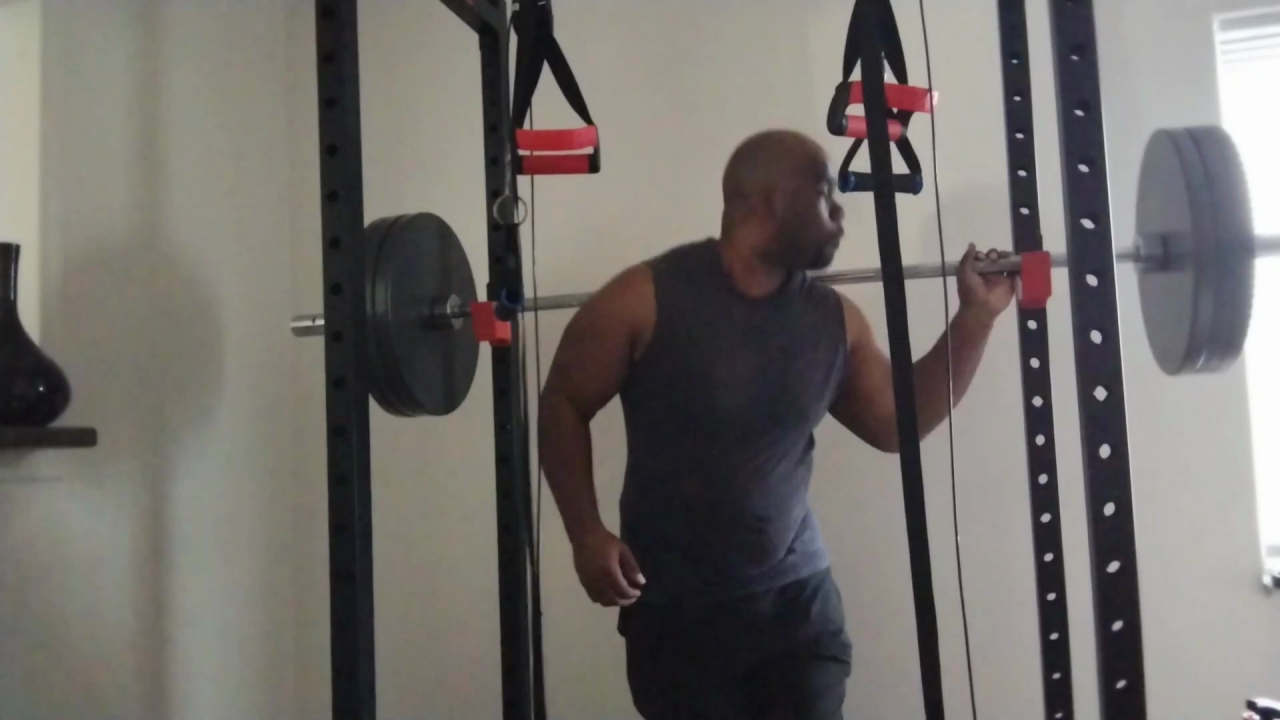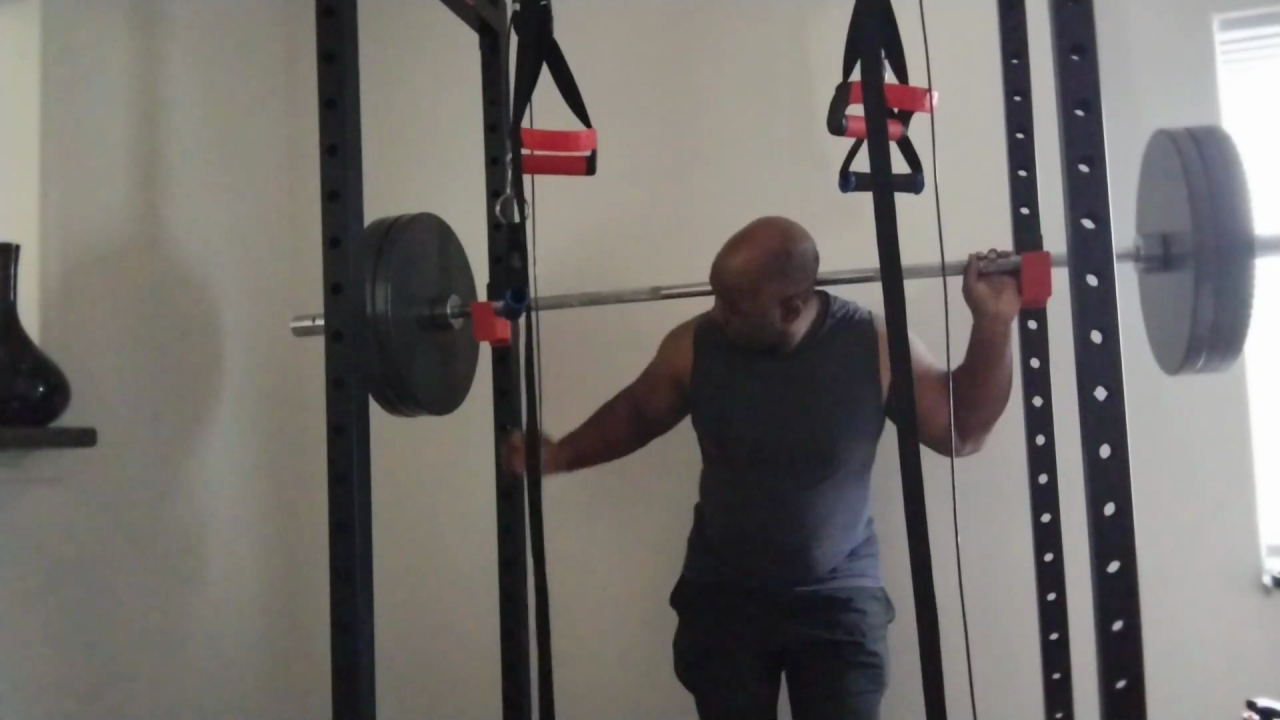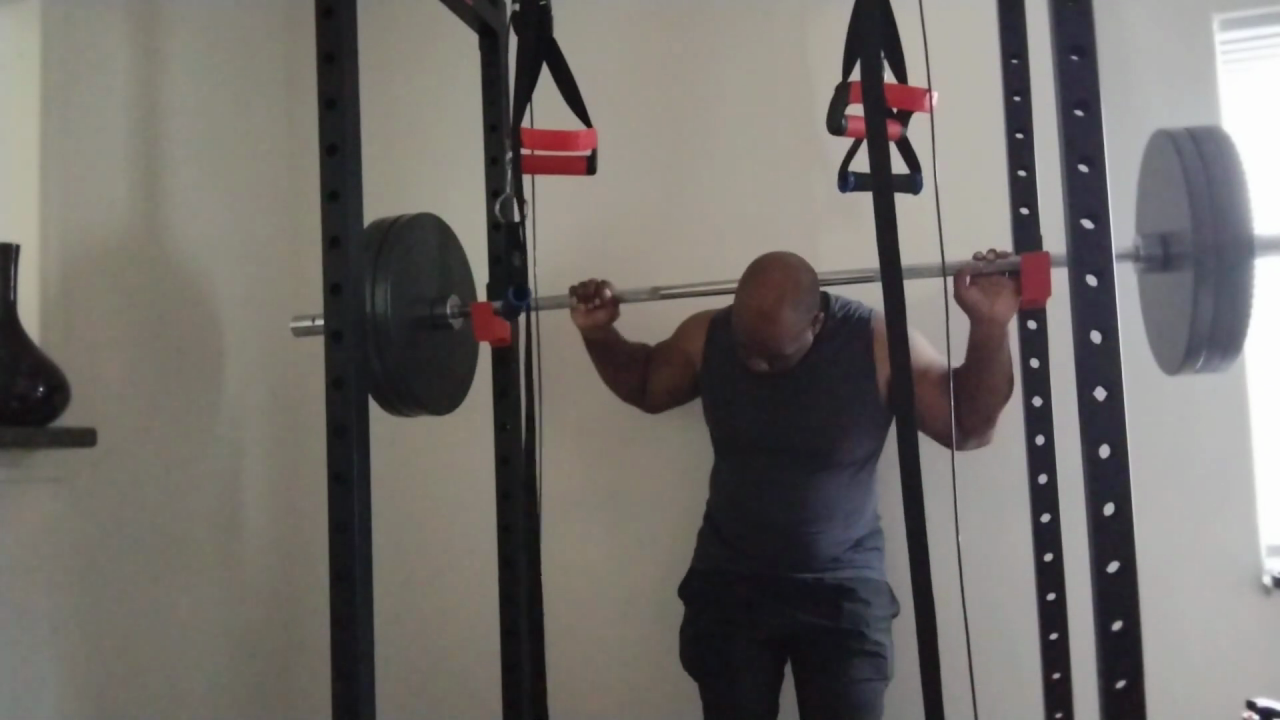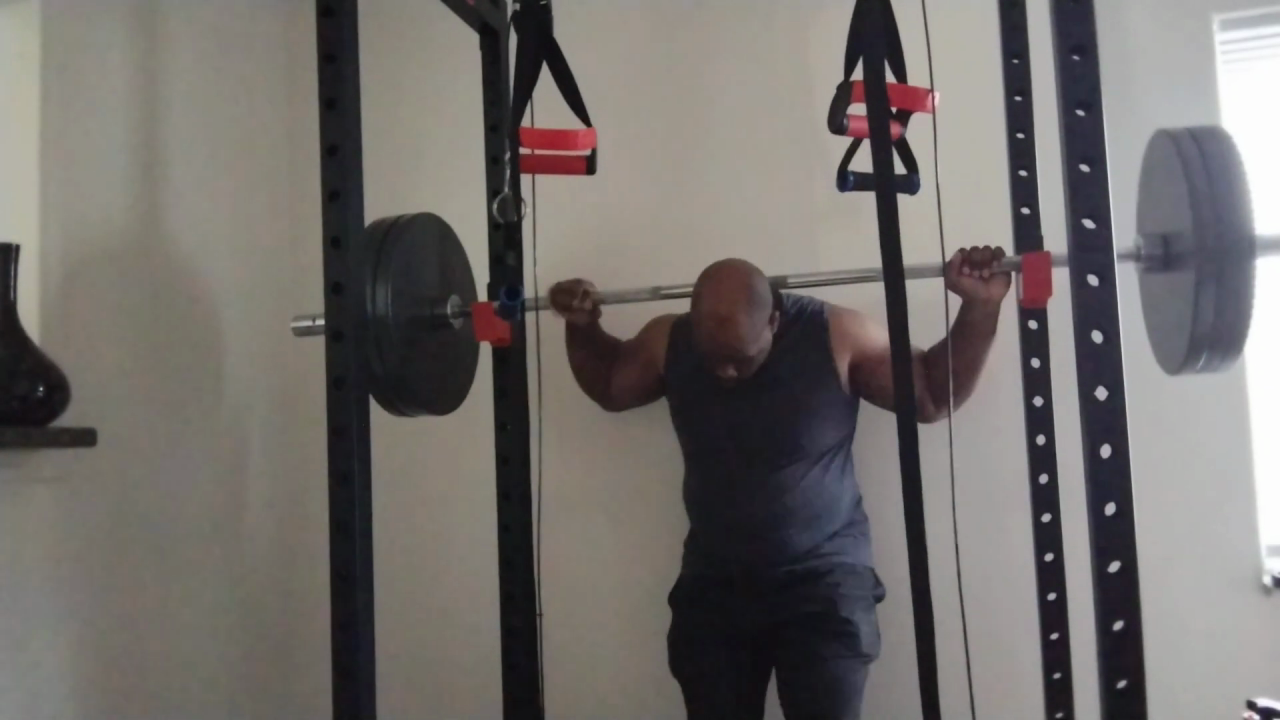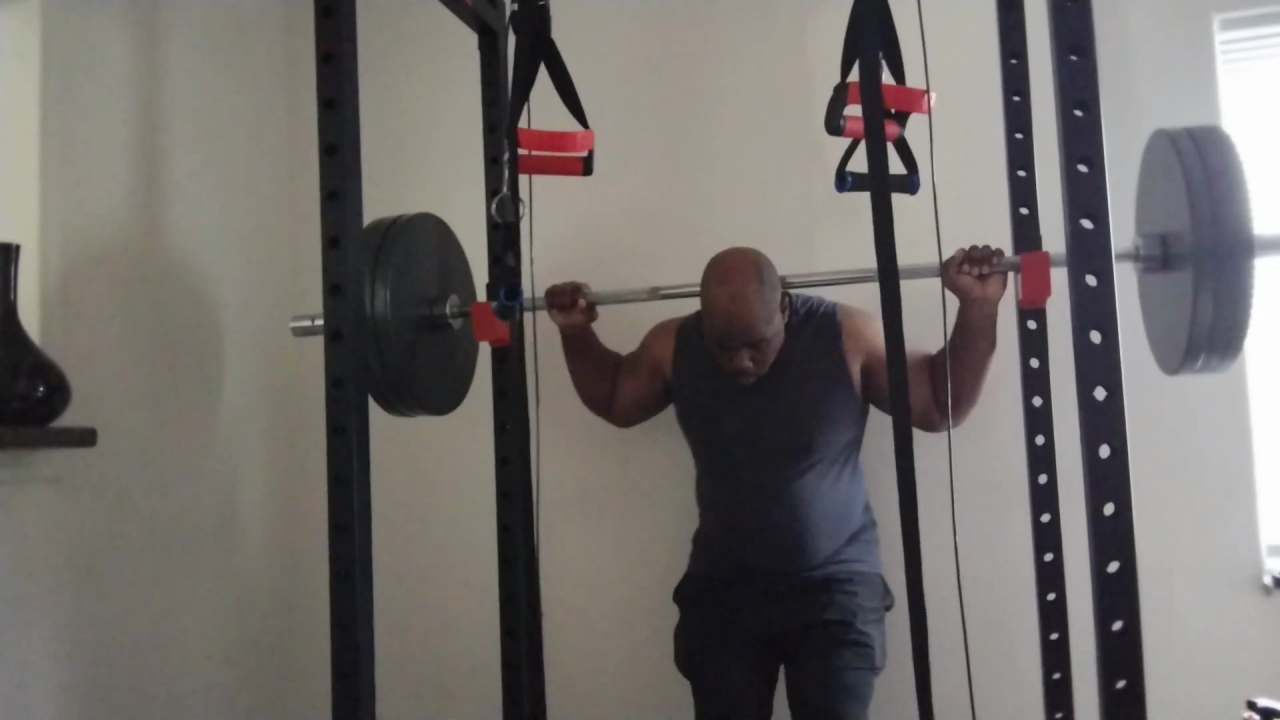
dt=1s
person 1, frame 1
left shoulder: (833, 318)
right shoulder: (645, 300)
left elbow: (896, 423)
right elbow: (564, 406)
left wrist: (975, 315)
right wrist: (587, 533)
left hip: (794, 593)
right hip: (677, 600)
person 1, frame 2
left shoulder: (874, 347)
right shoulder: (693, 347)
left elbow: (961, 431)
right elbow: (638, 414)
left wrist: (993, 324)
right wrist: (560, 453)
left hip: (838, 600)
right hip: (723, 596)
person 1, frame 3
left shoulder: (879, 345)
right shoulder: (707, 337)
left elbow: (969, 426)
right elbow: (646, 386)
left wrist: (990, 326)
right wrist: (599, 335)
left hip: (841, 590)
right hip: (729, 585)
person 1, frame 4
left shoulder: (837, 335)
right shoulder: (669, 341)
left elbow: (933, 396)
right elbow: (610, 387)
left wrist: (979, 307)
right wrist: (581, 327)
left hip: (823, 579)
right hip: (715, 585)
person 1, frame 5
left shoulder: (848, 337)
right shoulder: (674, 346)
left elbow: (942, 406)
right elbow: (614, 401)
left wrist: (977, 308)
right wrist: (576, 332)
left hip: (834, 586)
right hip: (723, 589)
